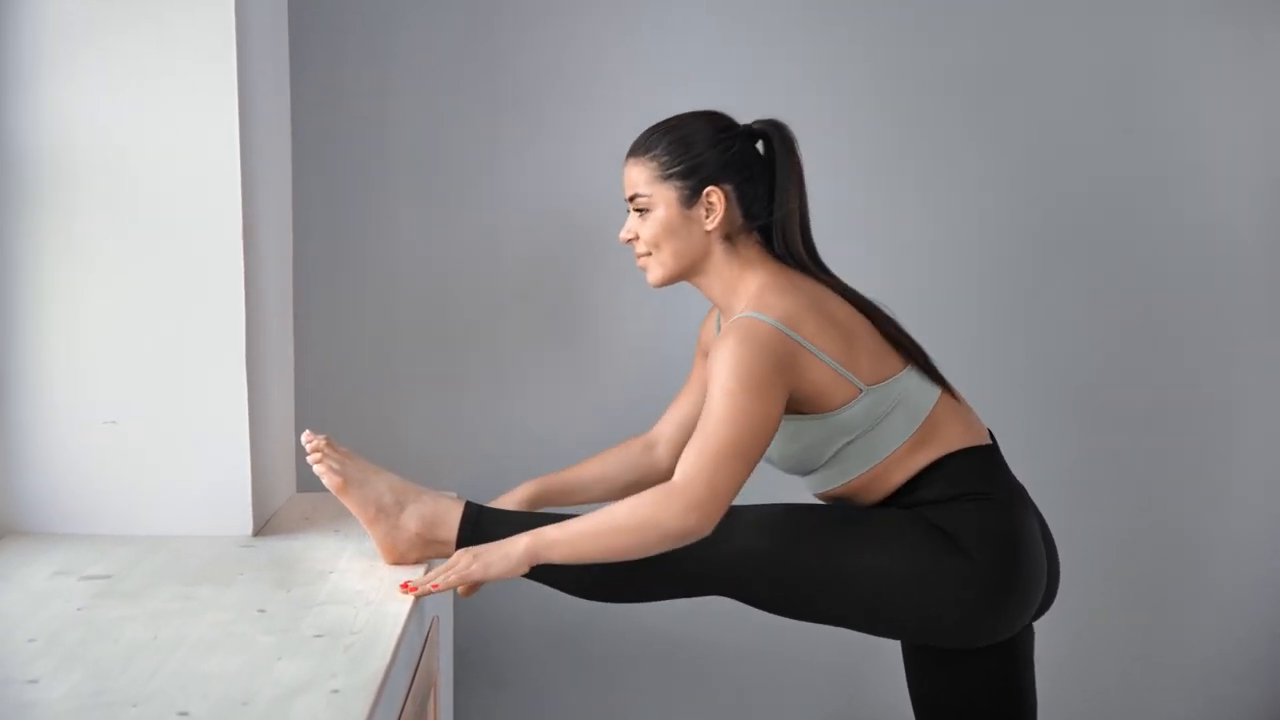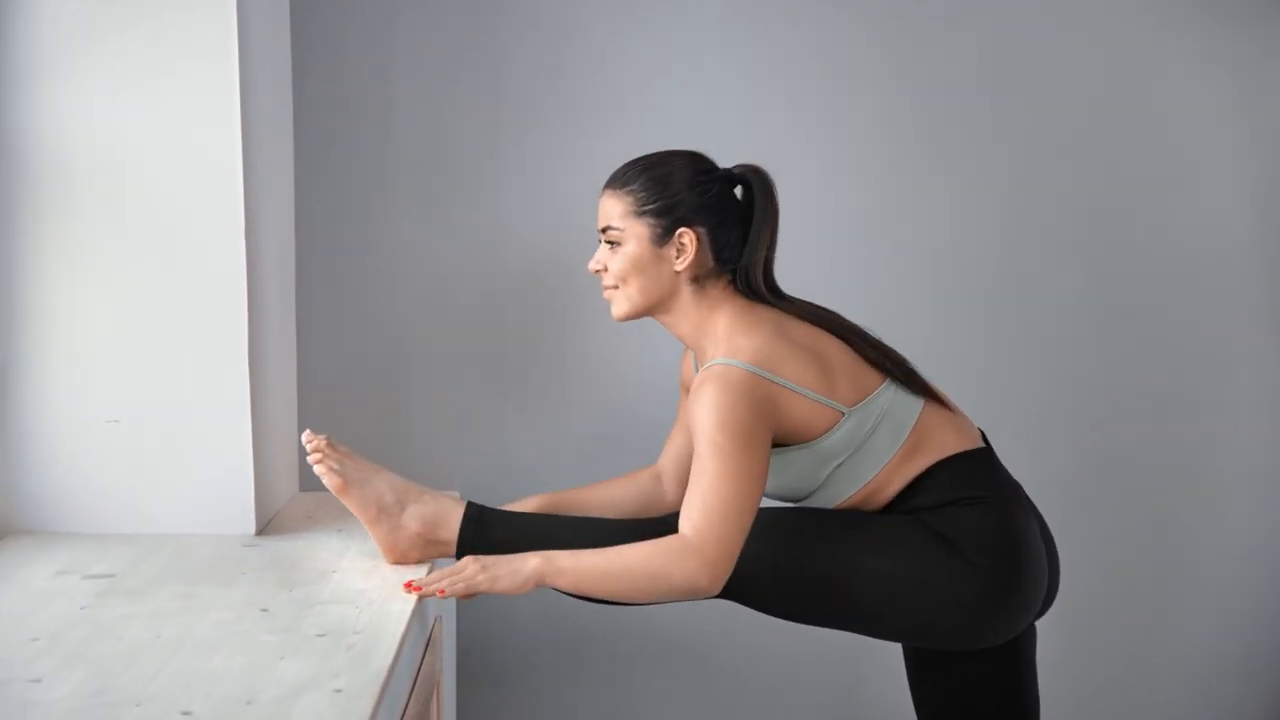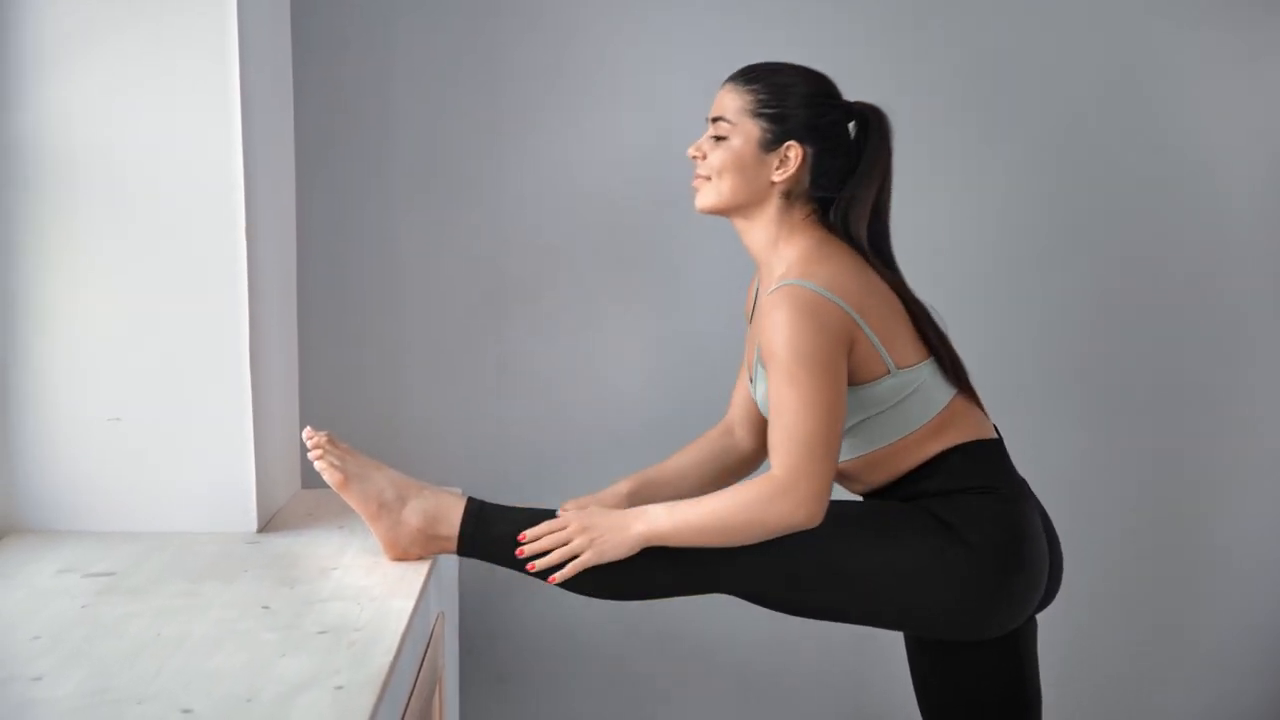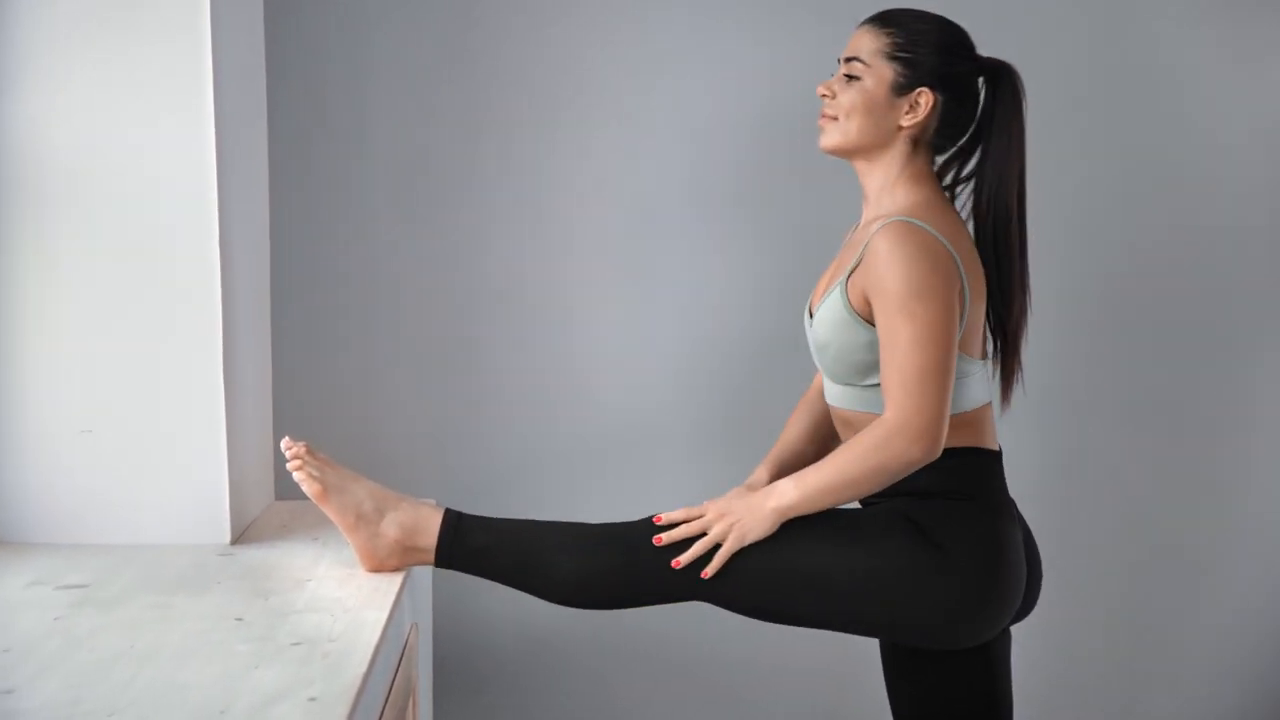
dt=0.5s
person 1, frame 1
left shoulder: (761, 330)
right shoulder: (740, 312)
left elbow: (691, 509)
right elbow: (660, 451)
left wrist: (526, 546)
right wrist: (528, 497)
left hip: (967, 550)
right hip: (976, 550)
left knee: (714, 552)
person 1, frame 2
left shoulder: (736, 374)
right shoulder: (717, 341)
left elbow: (700, 565)
right elbow: (668, 484)
left wrist: (531, 566)
right wrist: (528, 513)
left hip: (968, 557)
right hip: (982, 557)
left knee: (710, 550)
person 1, frame 3
left shoulder: (803, 298)
right shoulder: (785, 273)
left elbow: (794, 497)
right elbow: (742, 438)
left wrist: (637, 524)
right wrist: (626, 494)
left hip: (967, 547)
right hip: (977, 546)
left knee: (724, 548)
left ankle: (445, 522)
person 1, frame 4
left shoulder: (906, 241)
right shoulder: (891, 224)
left elbow: (913, 433)
right elbow: (840, 385)
left wrist: (769, 506)
right wrist: (764, 480)
left hip: (945, 548)
right hip: (956, 550)
left knee: (684, 552)
left ankle: (418, 534)
